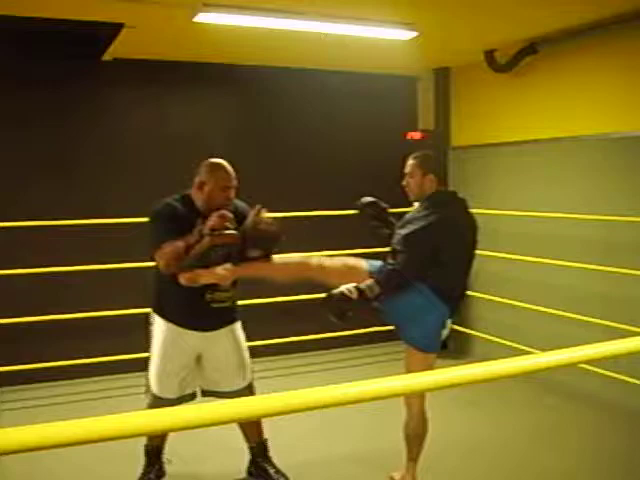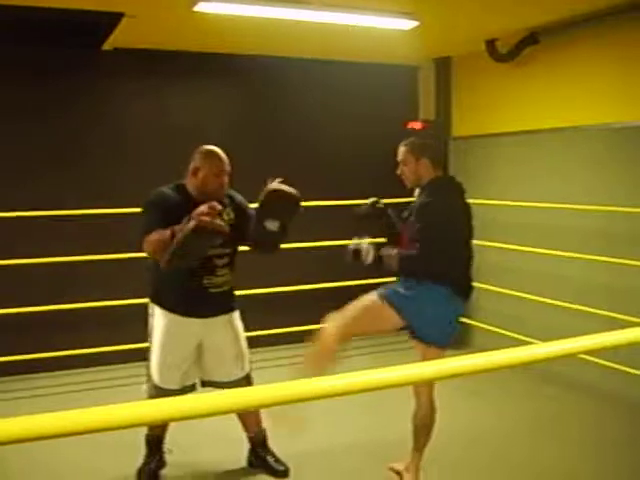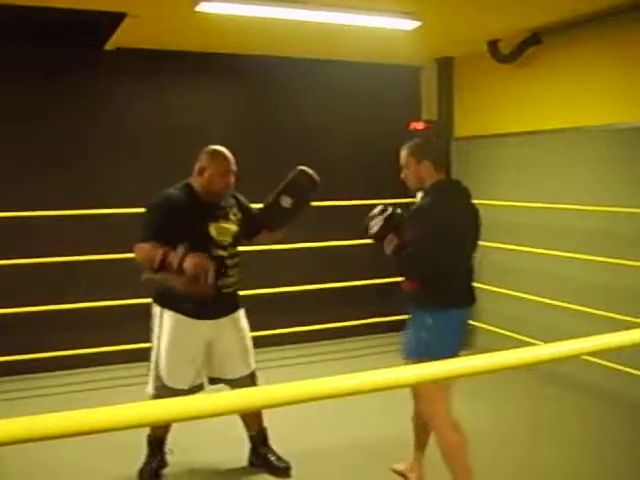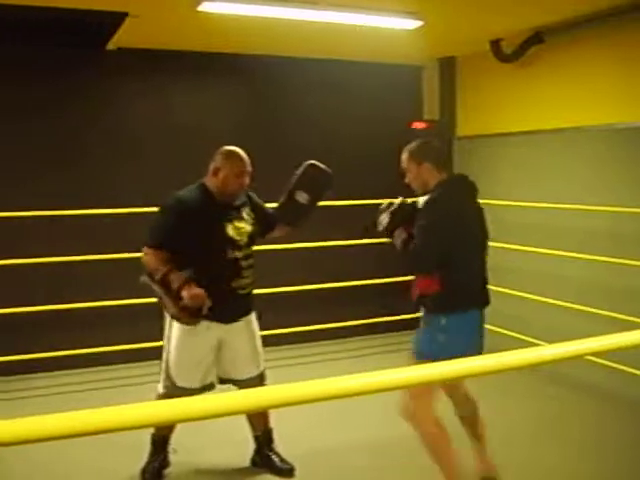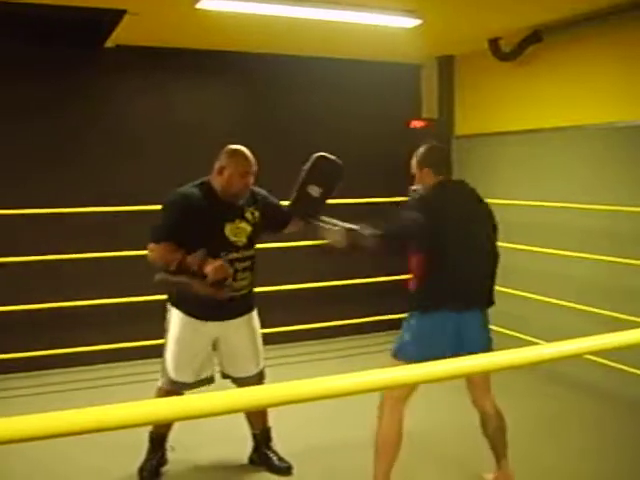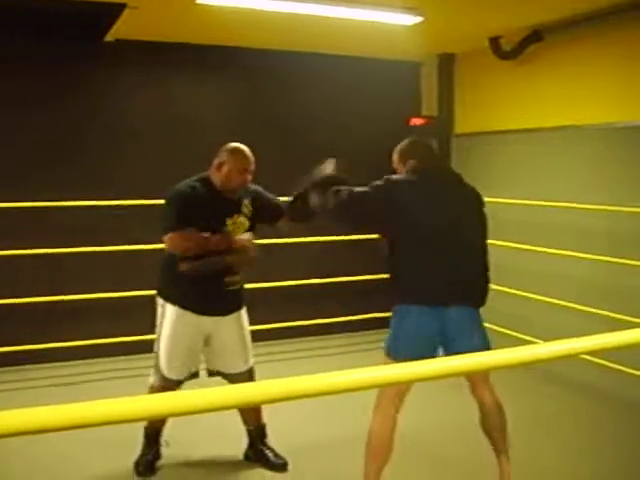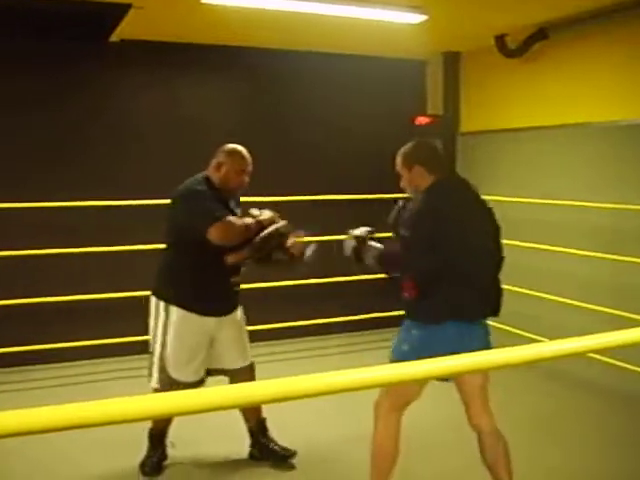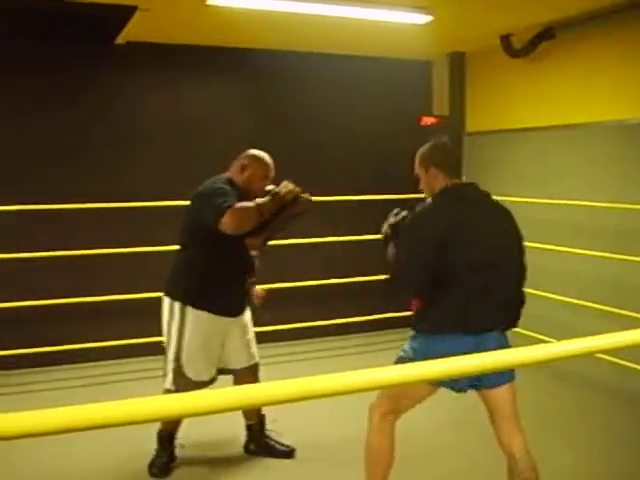
dt=0.2s
person 1, frame 1
left shoulder: (433, 213)
right shoulder: (461, 216)
left elbow: (409, 263)
left wrist: (365, 291)
right wrist: (387, 222)
left hip: (415, 295)
right hip: (437, 310)
left knee: (312, 265)
right knee: (415, 399)
left ankle: (230, 271)
person 1, frame 2
left shoulder: (432, 201)
right shoulder: (450, 198)
left elbow: (427, 258)
left wrist: (382, 256)
right wrist: (395, 230)
left hip: (425, 292)
right hip: (449, 301)
left knee: (336, 325)
right knee: (423, 390)
person 1, frame 3
left shoulder: (431, 209)
right shoulder: (459, 203)
left elbow: (416, 267)
left wrist: (390, 237)
right wrist: (404, 231)
left hip: (434, 313)
right hip: (452, 308)
left knee: (437, 411)
right knee: (421, 391)
person 1, frame 4
left shoulder: (439, 203)
right shoulder: (461, 199)
left elbow: (420, 258)
left wrist: (397, 228)
right wrist: (408, 224)
left hip: (448, 315)
right hip: (465, 309)
left knee: (418, 409)
right knee: (454, 386)
person 1, frame 5
left shoulder: (428, 203)
right shoulder: (478, 207)
left elbow: (401, 235)
left wrist: (350, 235)
left hip: (432, 318)
right hip: (474, 314)
left knee: (391, 404)
right knee: (483, 399)
person 1, frame 6
left shoulder: (399, 191)
right shoulder: (469, 196)
left elbow: (345, 204)
left wrist: (314, 195)
left hip: (416, 310)
right hip: (463, 309)
left knee: (387, 405)
right knee: (484, 393)
person 1, frame 7
left shoulder: (427, 207)
right shoulder: (476, 205)
left elbow: (408, 261)
right elbow: (491, 261)
left wrist: (367, 248)
left hip: (433, 324)
right hip: (472, 322)
left knee: (388, 411)
right knee: (482, 420)
person 1, frame 8
left shoulder: (429, 218)
right shoulder: (499, 214)
left elbow: (408, 280)
right elbow: (515, 274)
left wrist: (396, 242)
left hip: (441, 336)
right hip: (491, 335)
left knee: (381, 414)
right knee: (511, 435)
person 2, frame 1
left shoulder: (239, 212)
right shoulder: (169, 211)
left elbow: (259, 262)
right elbow: (166, 261)
left wrist: (260, 236)
right wrist: (202, 233)
left hip: (223, 322)
right hip: (175, 323)
left knee: (242, 390)
right knee: (163, 396)
person 2, frame 2
left shoulder: (233, 202)
right shoulder: (164, 200)
right elbow: (152, 245)
right wrist: (191, 223)
left hip: (222, 311)
right hip: (175, 311)
left knee: (240, 380)
right knee: (163, 387)
left ankle: (259, 449)
right ankle: (153, 452)
person 2, frame 3
left shoulder: (233, 202)
right shoulder: (169, 204)
left elbow: (263, 234)
right elbow: (142, 250)
right wrist: (179, 260)
left hip: (228, 310)
right hip: (182, 313)
left knee: (244, 379)
right knee: (168, 388)
left ankle: (261, 448)
right ankle: (155, 453)
person 2, frame 4
left shoulder: (246, 201)
right shoulder: (184, 205)
left elbow: (276, 228)
right elbow: (151, 255)
right wrist: (181, 286)
left hip: (239, 312)
right hip: (194, 316)
left knee: (253, 380)
right knee: (177, 387)
left ankle: (264, 449)
right ankle: (158, 453)
person 2, frame 5
left shoulder: (255, 199)
right shoulder: (186, 201)
left elbow: (292, 222)
right elbow: (157, 251)
right wrist: (201, 264)
left hip: (240, 310)
right hip: (191, 311)
left knee: (252, 378)
right knee: (175, 381)
left ankle: (262, 447)
right ankle: (156, 450)
person 2, frame 6
left shoulder: (249, 195)
right shoulder: (187, 195)
left elbow: (283, 216)
right elbow: (176, 242)
right wrist: (228, 241)
left hip: (230, 305)
right hip: (184, 305)
left knee: (242, 374)
right knee: (167, 378)
left ankle: (257, 443)
right ankle: (151, 445)
person 2, frame 7
left shoulder: (227, 197)
right shoulder: (194, 194)
left elbow: (243, 241)
right elbow: (223, 234)
left wrist: (285, 243)
right wrist: (258, 221)
left hip: (225, 304)
right hip: (182, 304)
left knee: (242, 369)
right knee: (171, 380)
left ankle: (260, 440)
right ankle: (156, 445)
person 2, frame 8
left shoulder: (243, 198)
right shoulder: (215, 191)
right elbow: (234, 222)
left wrist: (250, 285)
right wrist: (275, 199)
left hip: (233, 304)
right hip: (194, 304)
left knee: (247, 368)
right knee: (183, 380)
left ankle: (256, 436)
right ankle: (165, 446)
